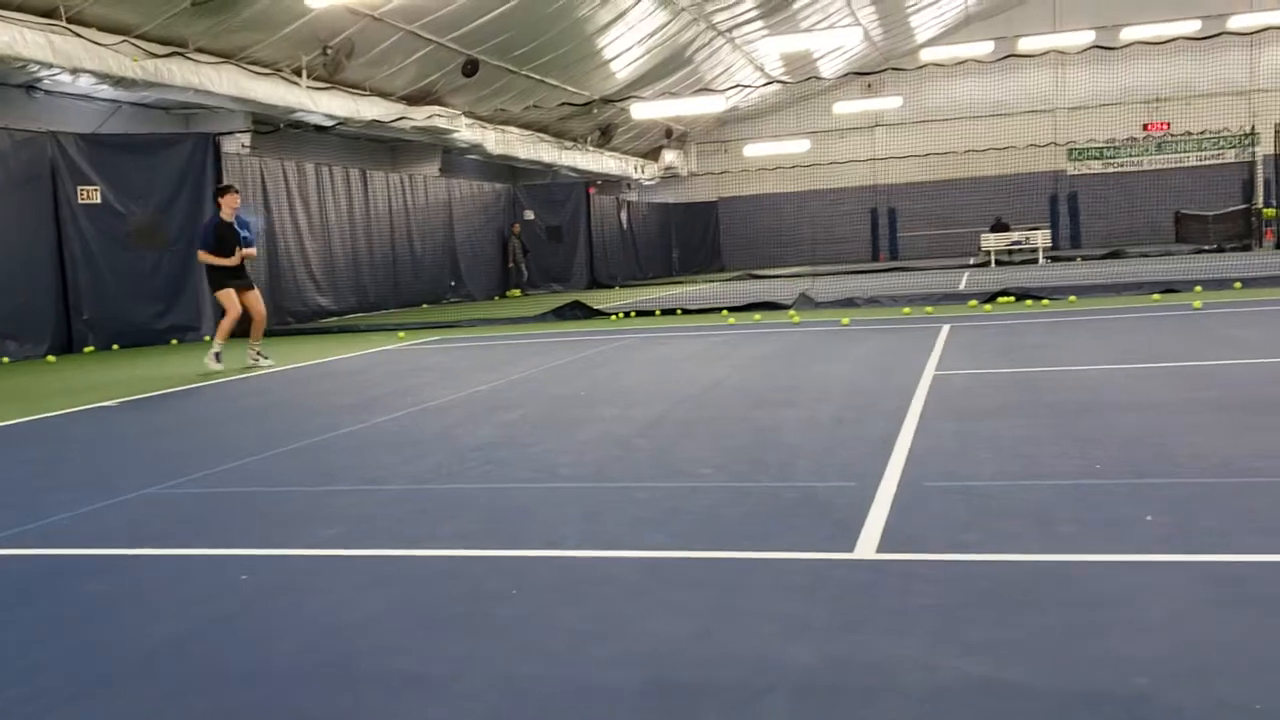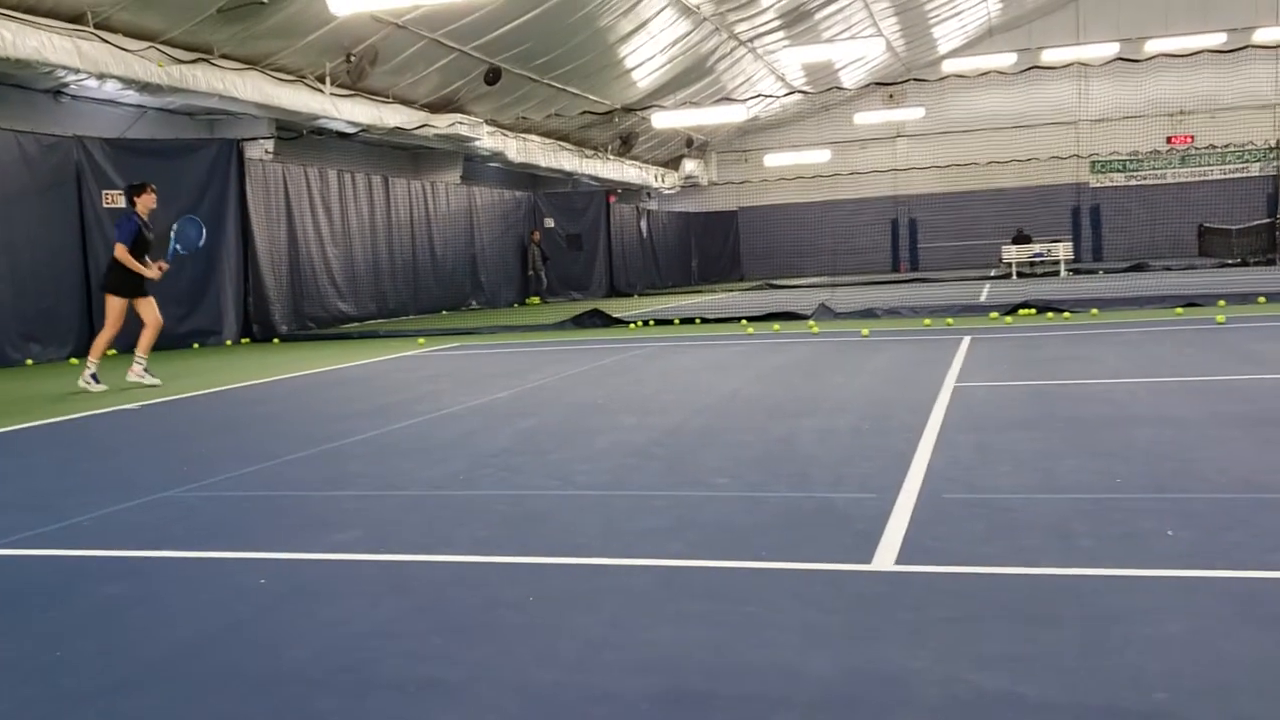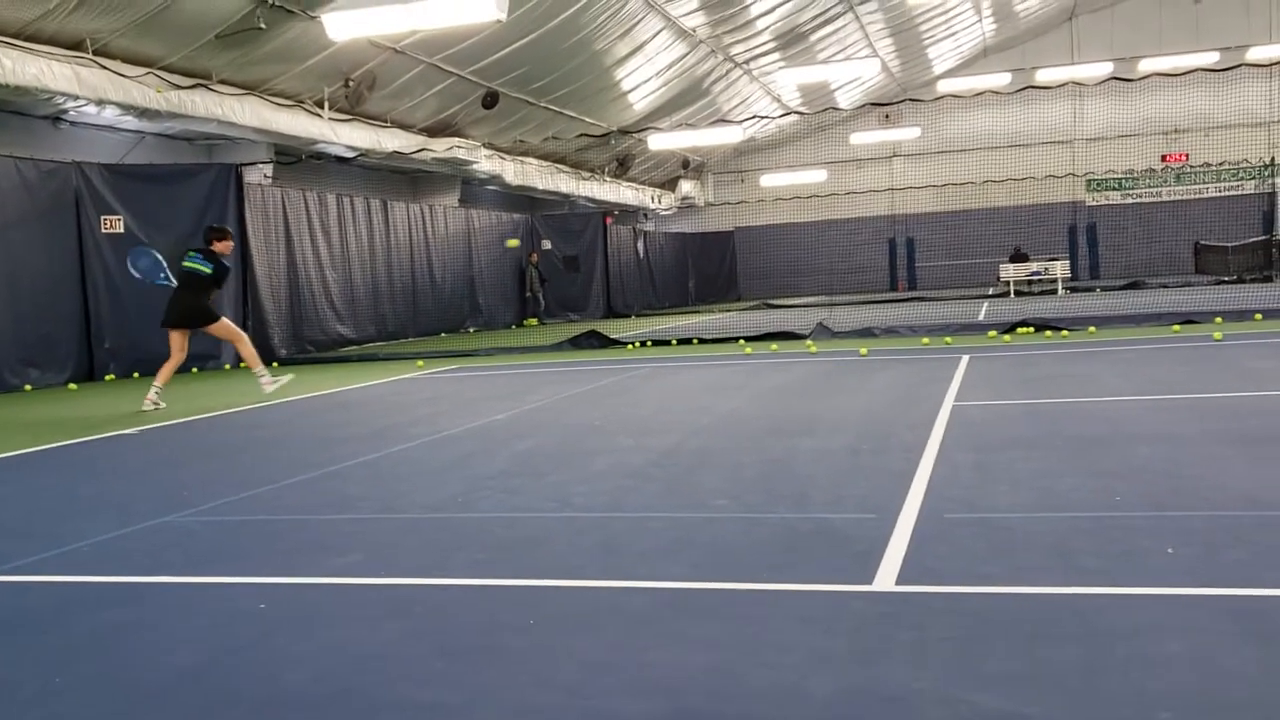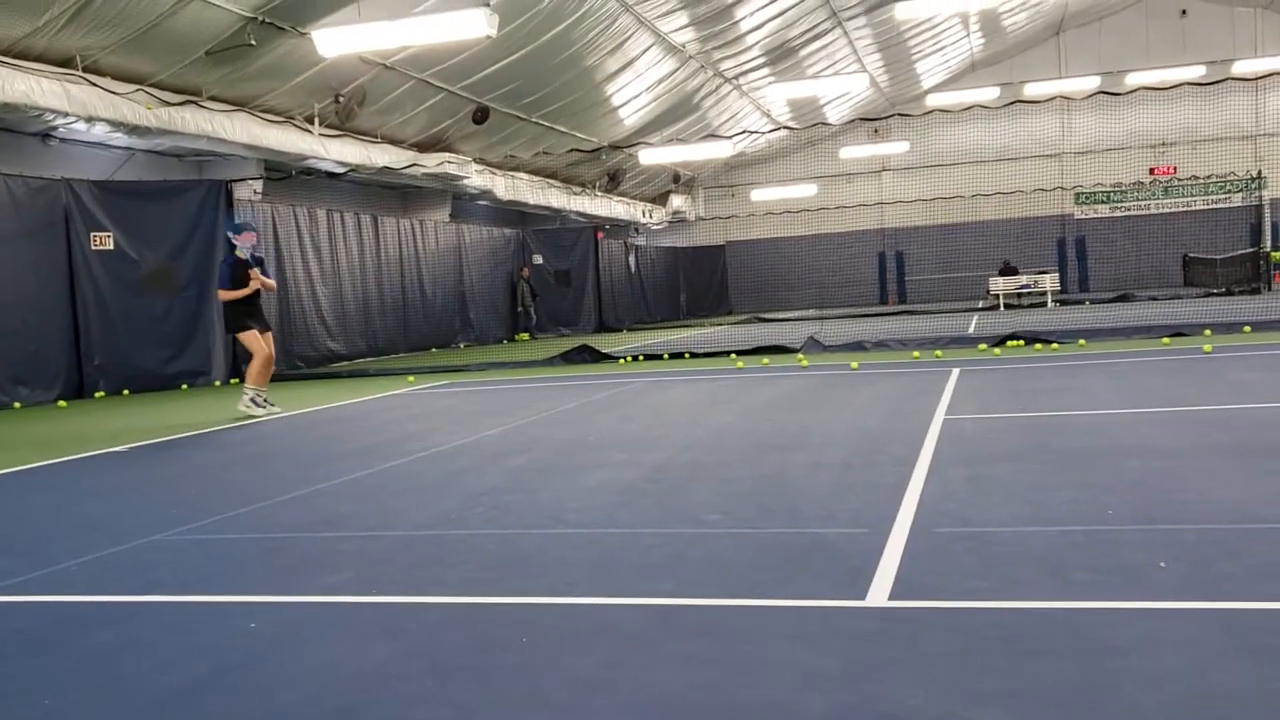
dt=1s
person 1, frame 1
left shoulder: (242, 223)
right shoulder: (212, 225)
left elbow: (253, 251)
right elbow: (201, 255)
left wrist: (244, 252)
right wrist: (227, 261)
left hip: (240, 274)
right hip: (220, 275)
left knee: (260, 314)
right knee: (234, 311)
left ankle: (255, 353)
right ankle: (215, 352)
person 1, frame 2
left shoulder: (146, 224)
right shoulder: (131, 222)
right elbow: (120, 253)
left wrist: (154, 265)
right wrist: (145, 271)
left hip: (136, 282)
right hip: (119, 280)
left knee: (155, 322)
right knee: (112, 327)
left ankle: (137, 369)
right ankle: (88, 373)
person 1, frame 3
left shoulder: (189, 254)
right shoulder: (222, 266)
left hip: (175, 308)
right hip: (198, 308)
left knee: (177, 357)
right knee: (241, 338)
left ankle: (151, 397)
right ankle: (266, 381)
person 1, frame 4
left shoulder: (257, 260)
right shoulder: (229, 264)
left elbow: (272, 287)
right elbow: (222, 296)
left wrist: (261, 279)
right wrist: (248, 289)
left hip: (256, 313)
right hip: (237, 316)
left knee: (269, 358)
right knee: (262, 354)
left ankle: (260, 399)
right ankle: (247, 399)
